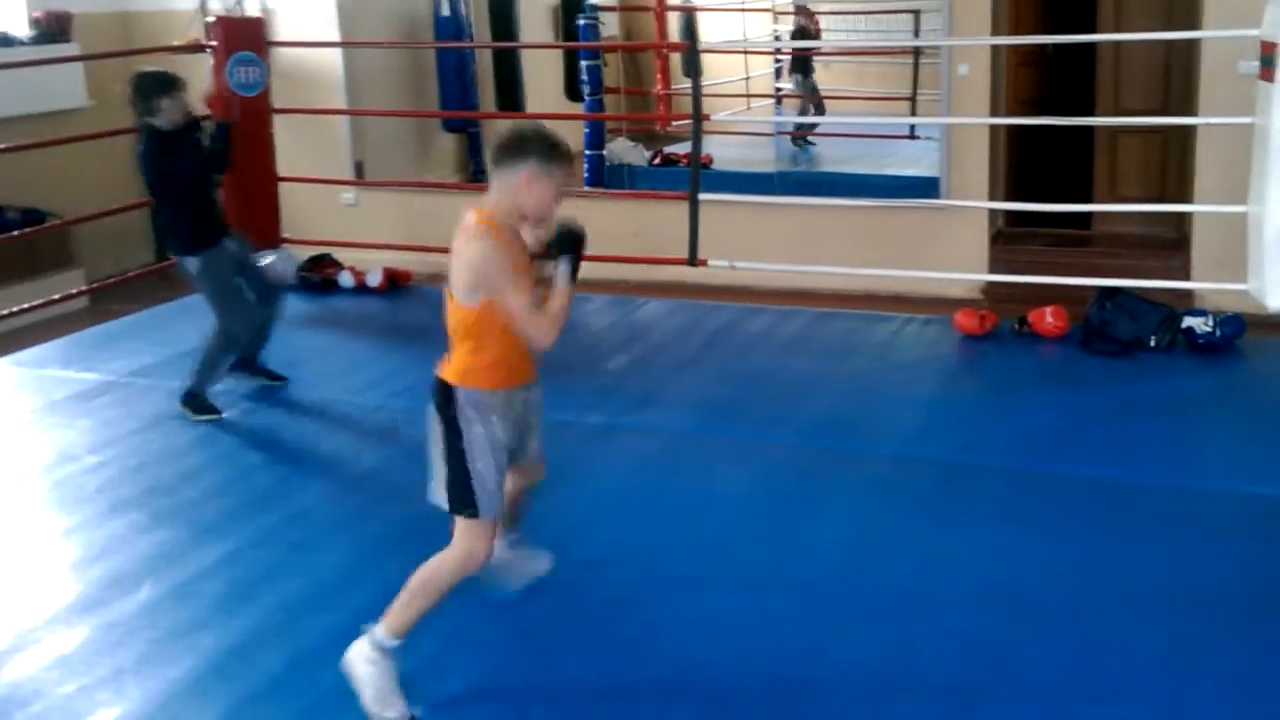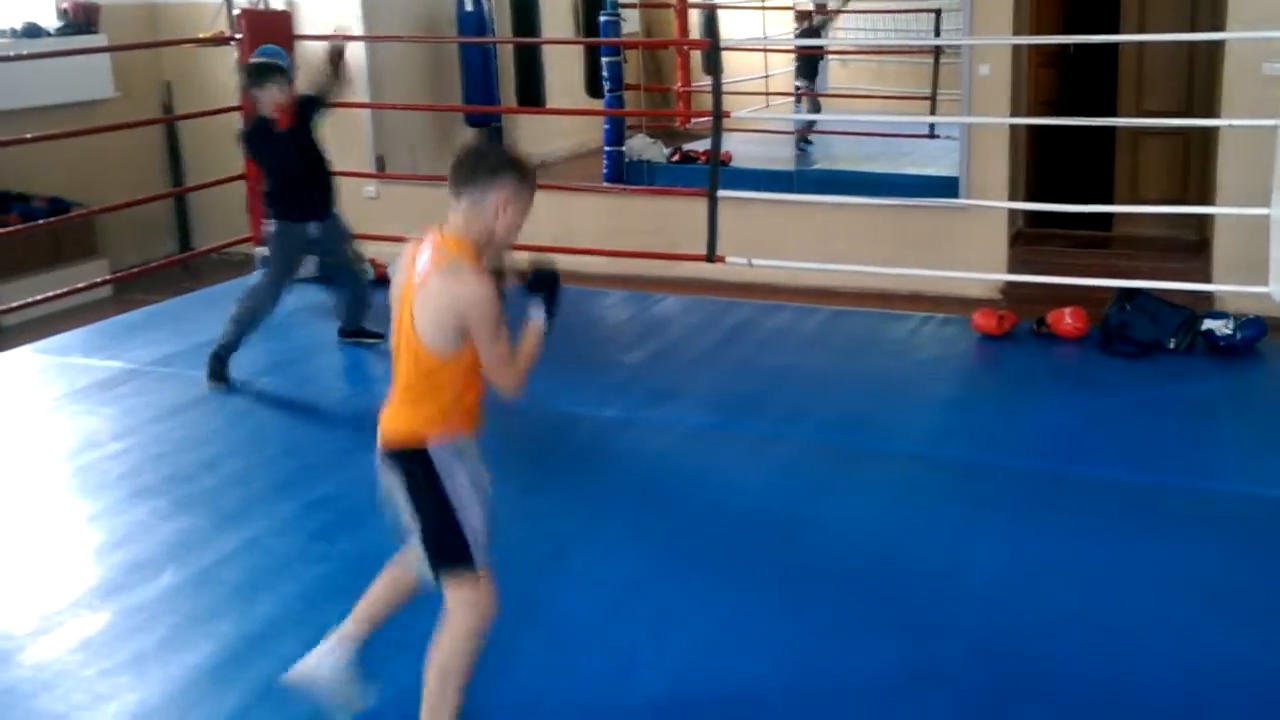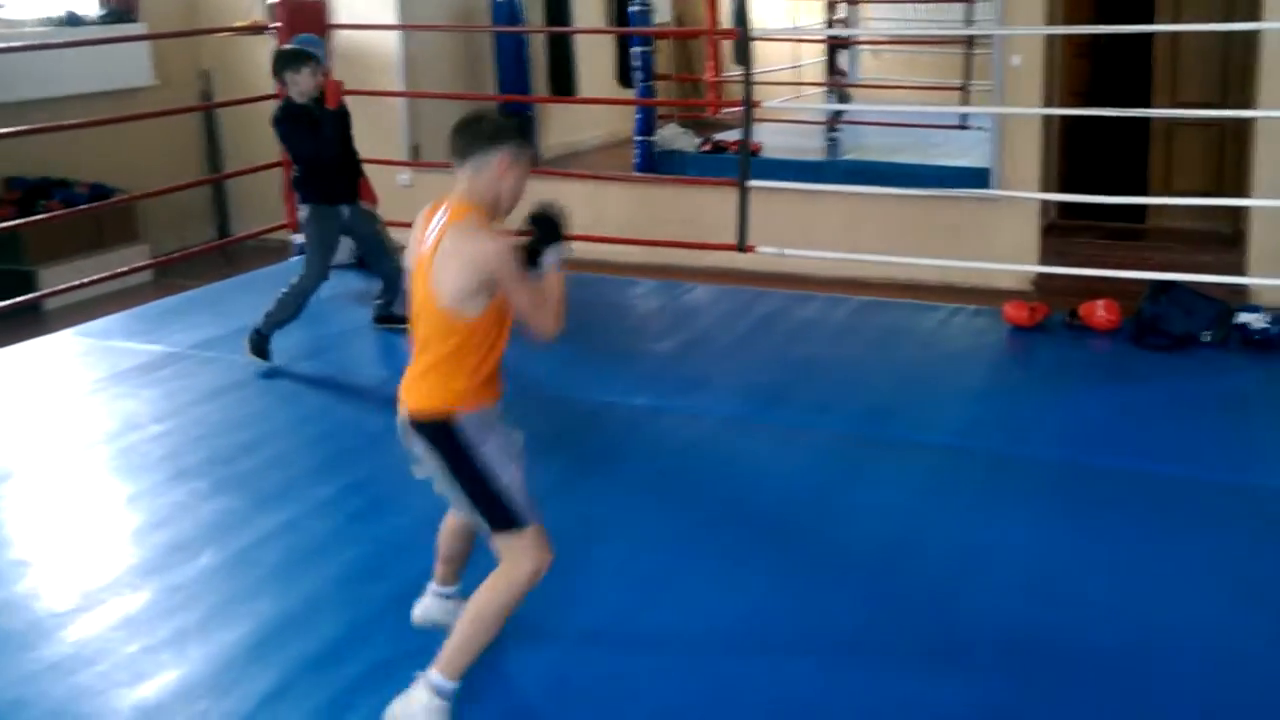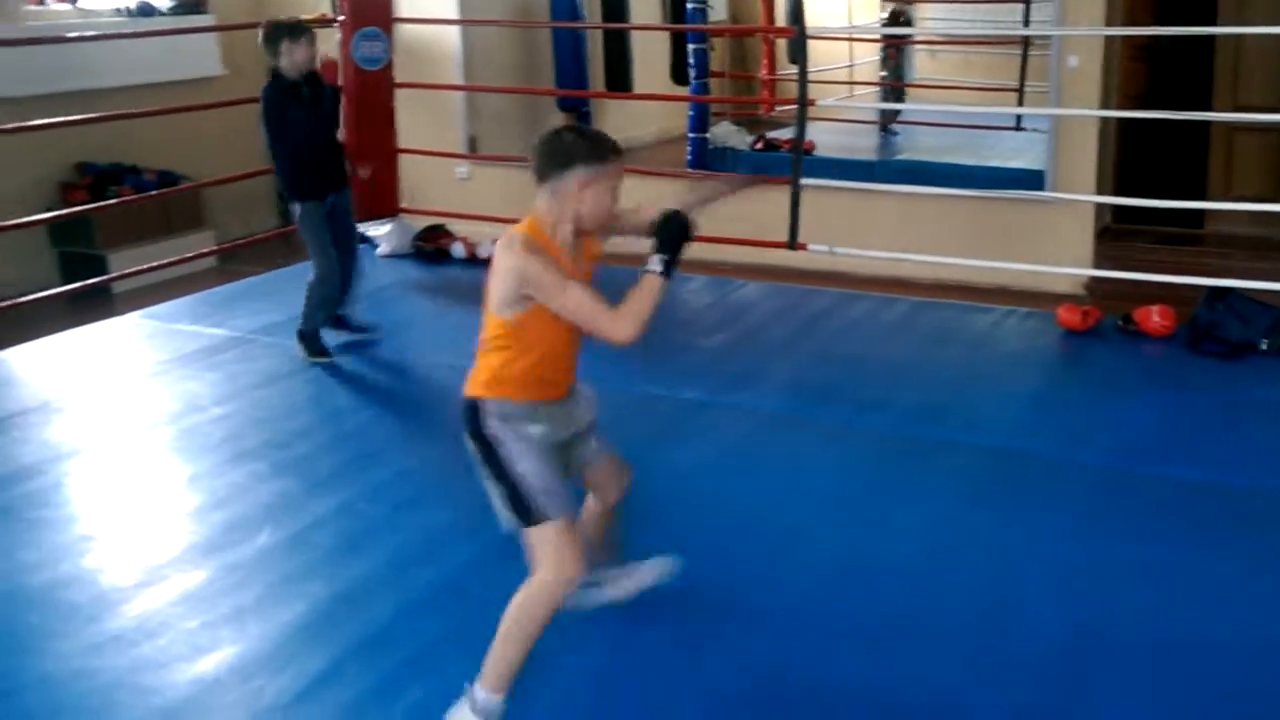
dt=0.4s
person 1, frame 1
left shoulder: (503, 230)
right shoulder: (484, 244)
right elbow: (542, 334)
left wrist: (543, 255)
right wrist: (562, 265)
left hip: (512, 389)
right hip: (473, 399)
left knee: (527, 474)
right knee: (471, 550)
left ankle: (502, 541)
right ankle: (372, 652)
person 1, frame 2
left shoulder: (422, 253)
right shoulder: (469, 287)
right elbow: (509, 380)
right wrist: (539, 309)
left hip: (405, 437)
right hip: (432, 449)
left knee: (425, 560)
right knee: (471, 602)
left ankle: (330, 656)
person 1, frame 3
left shoulder: (434, 218)
right shoulder: (481, 246)
right elbow: (547, 326)
left wrist: (515, 258)
right wrist: (550, 252)
left hip: (423, 404)
right hip: (455, 416)
left knee: (476, 503)
right knee: (527, 559)
left ankle: (440, 599)
person 1, frame 4
left shoulder: (575, 228)
right shoulder: (525, 256)
left elbow: (648, 220)
right elbow: (620, 328)
left wrist: (715, 191)
right wrist: (664, 258)
left hip: (554, 400)
right hip: (504, 414)
left knee: (612, 481)
right knee: (557, 570)
left ankle: (597, 578)
person 2, frame 1
left shoulder: (180, 131)
right shoulder: (156, 149)
right elbow: (217, 163)
right wrist: (222, 119)
left hip: (219, 234)
right hip: (196, 248)
left knee: (268, 292)
right knee: (232, 319)
left ankle: (246, 359)
right ankle: (194, 393)
person 2, frame 2
left shoulder: (300, 110)
right shoulder: (254, 135)
left elbow: (328, 92)
right elbow: (288, 171)
left wrist: (335, 61)
right wrist: (284, 130)
left hip: (323, 216)
right hip: (286, 224)
left knee: (355, 279)
right knee: (266, 293)
left ankle: (350, 327)
right ankle: (223, 353)
person 2, frame 3
left shoulder: (325, 102)
right shoulder: (285, 119)
right elbow: (324, 152)
left wrist: (361, 180)
right wrist: (332, 111)
left hip: (351, 201)
right hip: (319, 205)
left knee: (386, 260)
right knee: (313, 275)
left ankle: (385, 312)
right ankle: (263, 332)
person 2, frame 4
left shoulder: (309, 84)
right shoulder: (277, 95)
right elbow: (321, 129)
left wrist: (343, 152)
right wrist: (331, 89)
left hip: (333, 185)
right hip: (305, 194)
left knee: (347, 253)
right knee: (327, 267)
left ankle: (334, 313)
right ankle: (309, 330)
